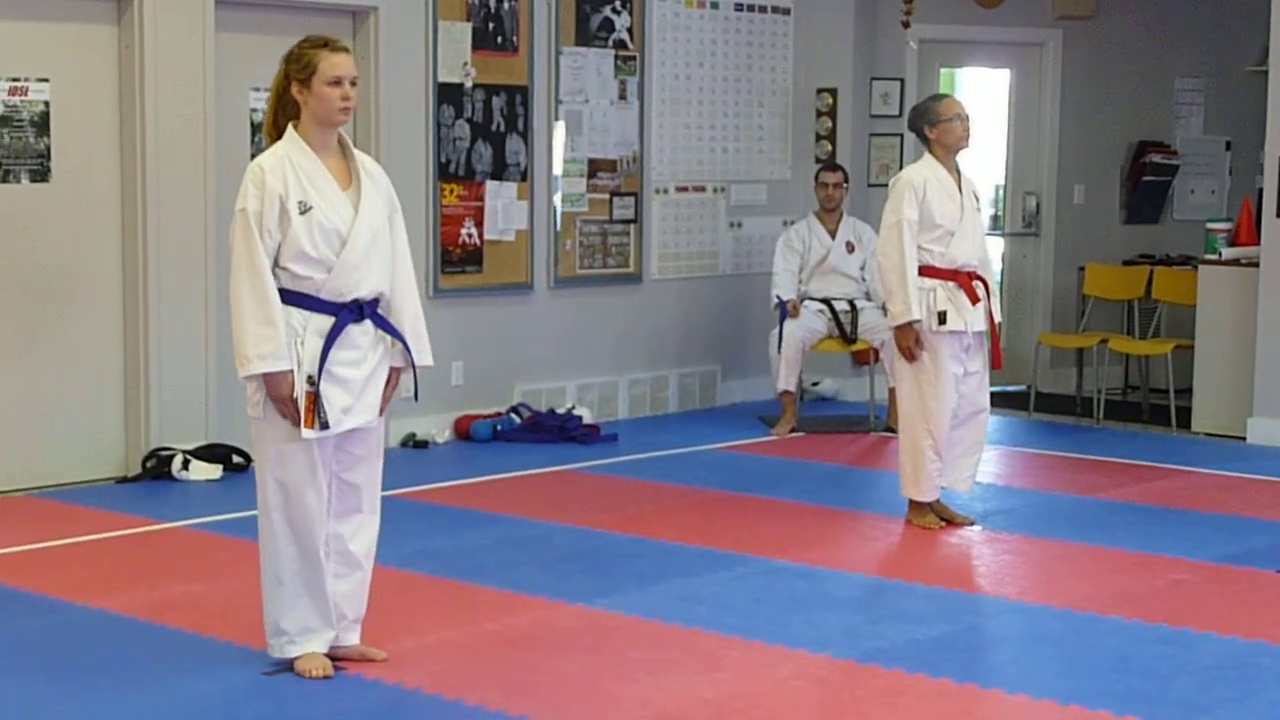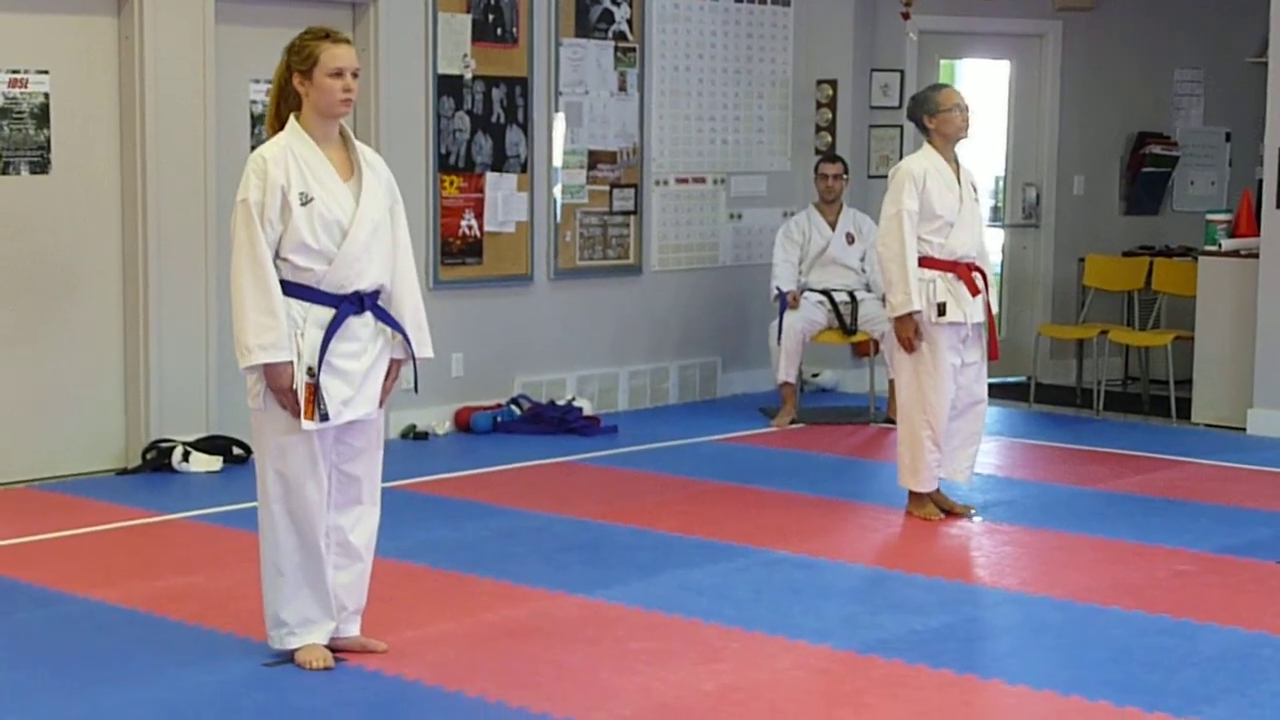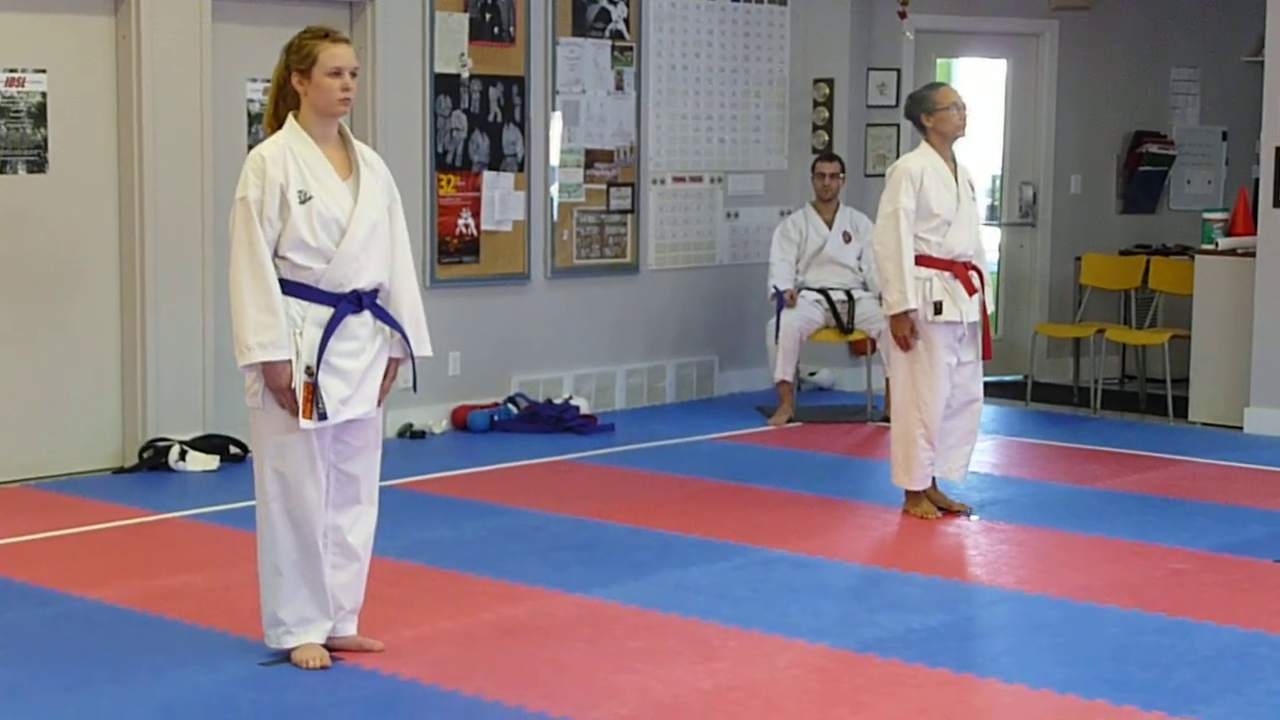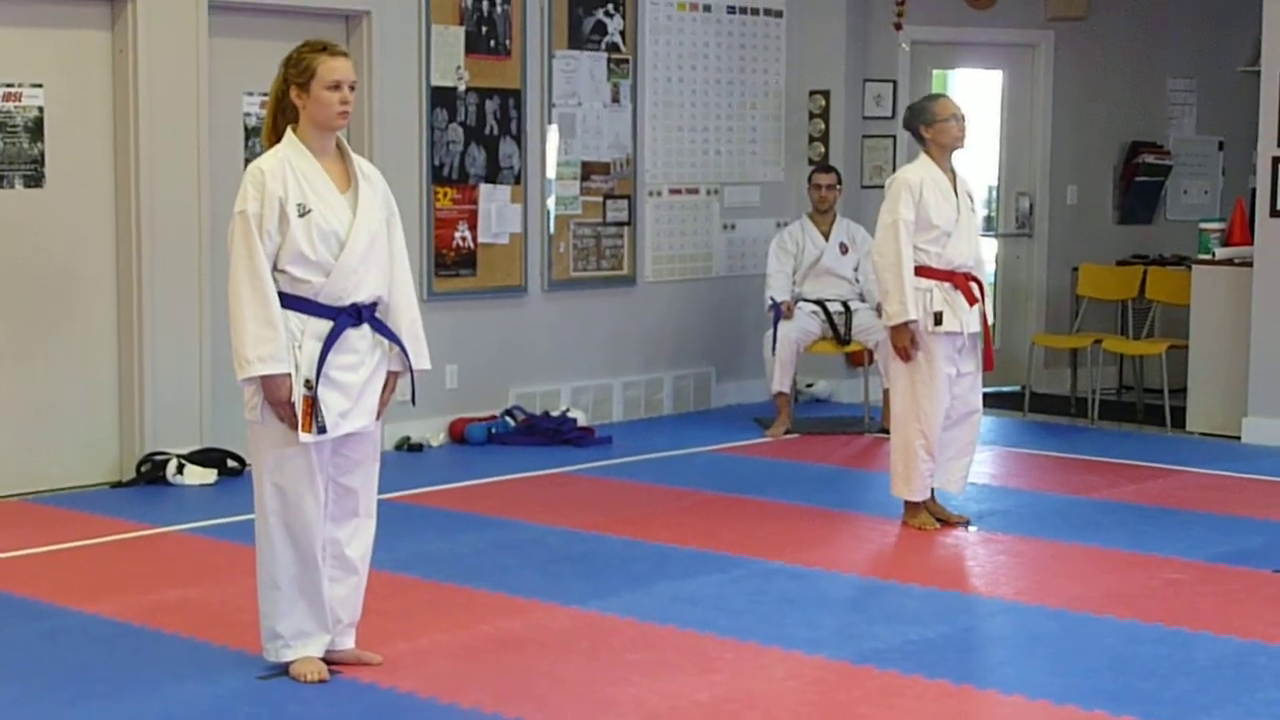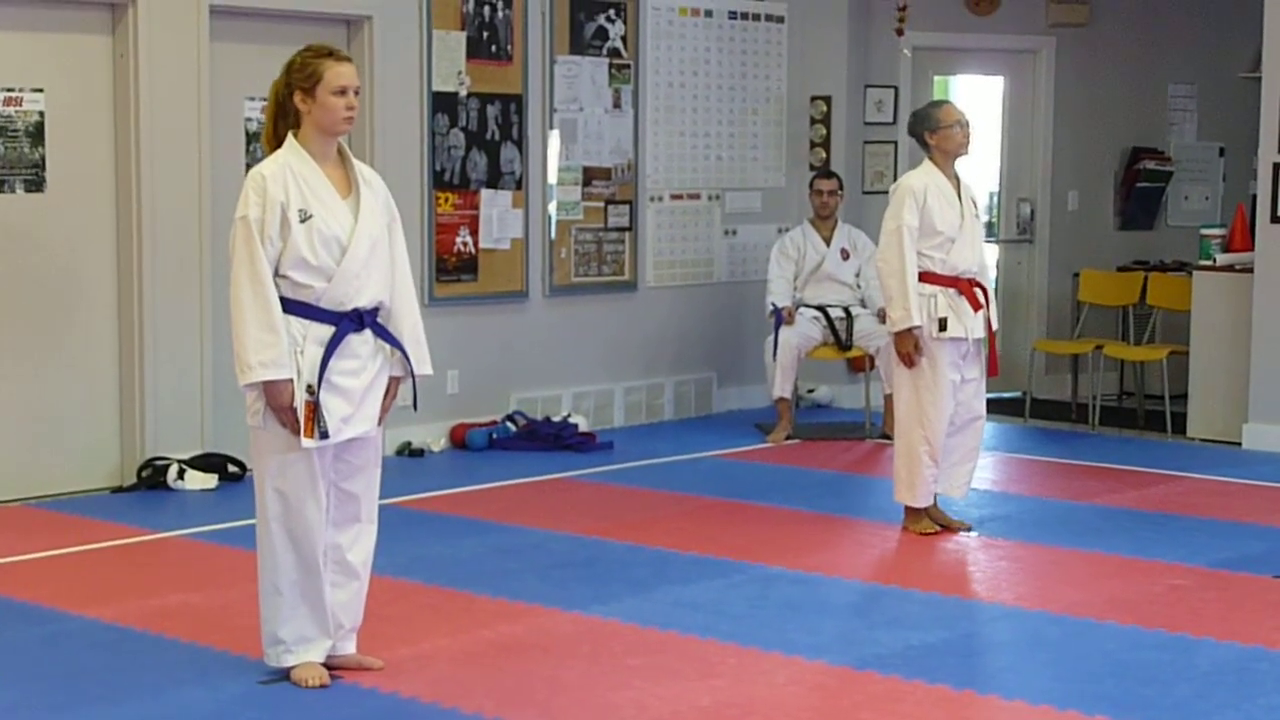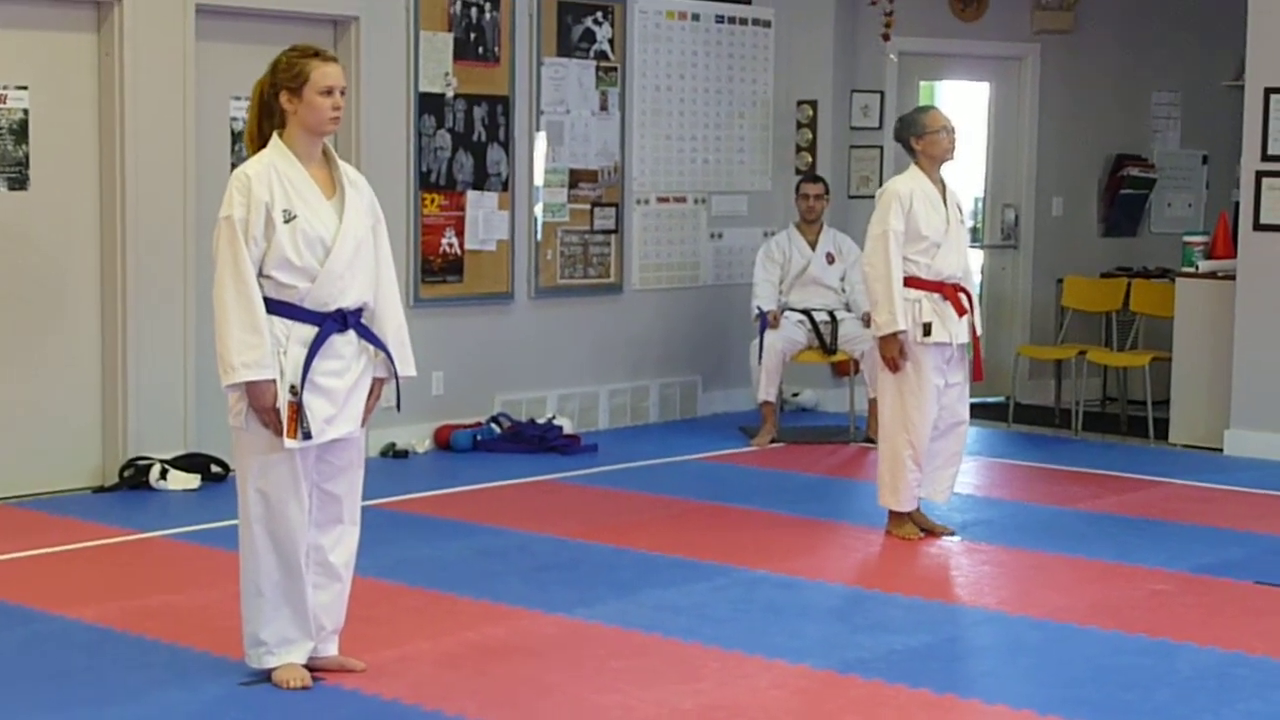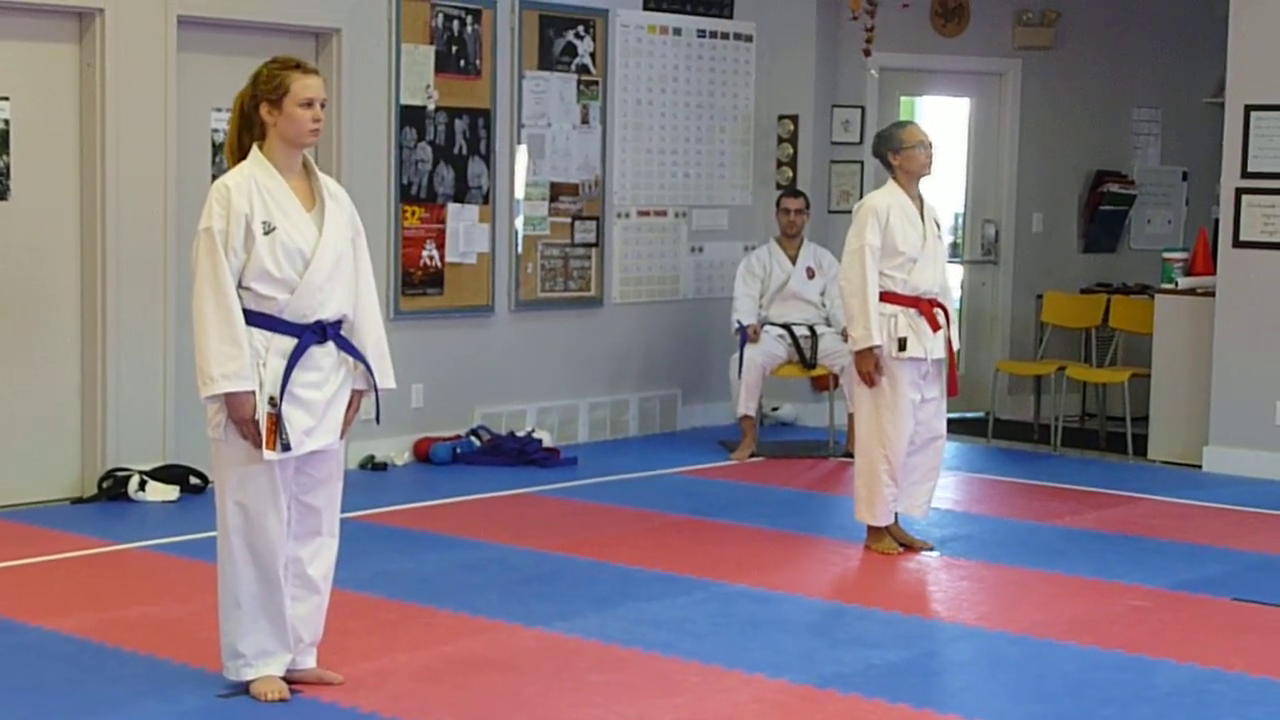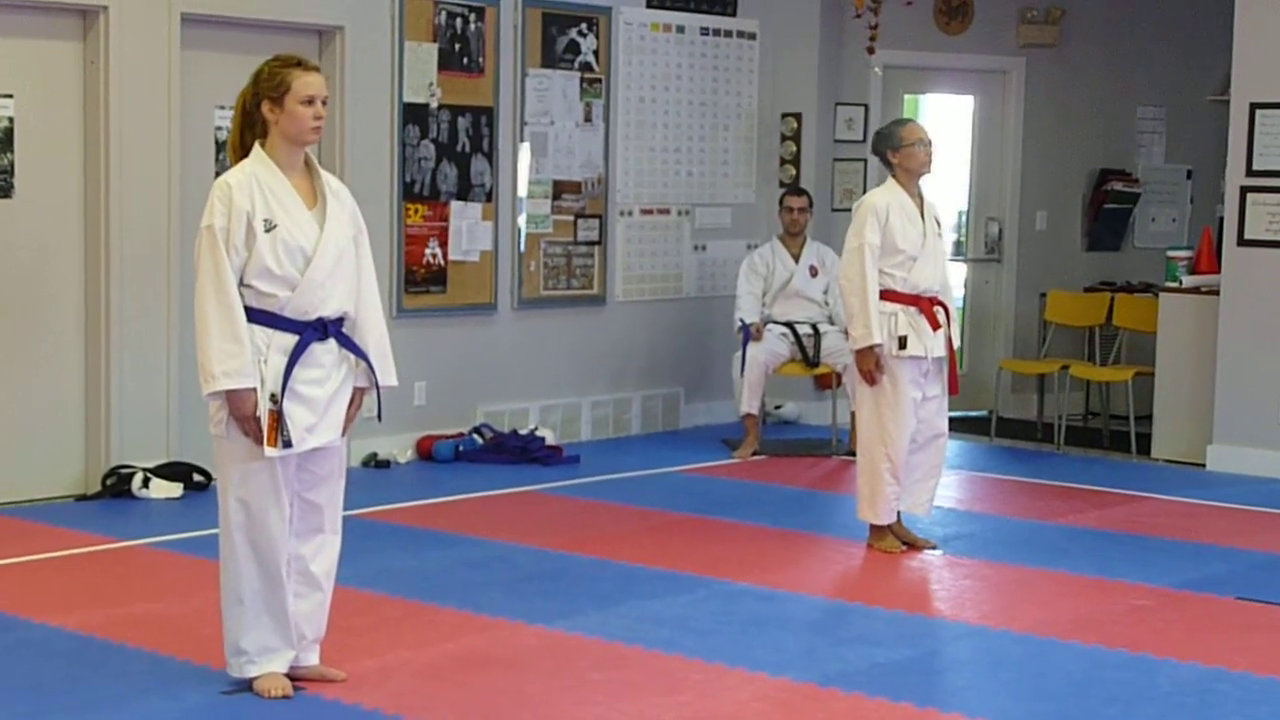
dt=0.3s
person 1, frame 1
left shoulder: (371, 174)
right shoulder: (270, 173)
left elbow: (395, 266)
right elbow: (253, 275)
left wrist: (395, 354)
right wrist: (273, 367)
left hip: (361, 351)
right hip: (300, 348)
left knee: (355, 497)
right knee: (299, 497)
left ankle: (340, 628)
right ankle: (300, 636)
person 1, frame 2
left shoulder: (372, 166)
right shoulder: (272, 164)
left elbow: (395, 259)
right elbow: (254, 267)
left wrist: (396, 346)
right wrist: (272, 358)
left hip: (361, 342)
right hip: (300, 341)
left knee: (355, 489)
right knee: (298, 489)
left ankle: (340, 621)
right ankle: (300, 628)
person 1, frame 3
left shoulder: (370, 165)
right shoulder: (270, 162)
left elbow: (394, 256)
right elbow: (253, 264)
left wrist: (395, 344)
right wrist: (271, 356)
left hip: (359, 341)
right hip: (299, 339)
left knee: (352, 487)
right knee: (296, 488)
left ankle: (337, 619)
right ankle: (297, 627)
person 1, frame 4
left shoulder: (368, 178)
right shoulder: (268, 176)
left elbow: (393, 270)
right elbow: (252, 278)
left wrist: (394, 358)
right wrist: (270, 367)
left hip: (358, 354)
right hip: (297, 352)
left knee: (351, 502)
right knee: (295, 502)
left ankle: (336, 632)
right ankle: (296, 641)
person 1, frame 5
left shoulder: (369, 184)
right shoulder: (270, 182)
left elbow: (394, 275)
right elbow: (254, 283)
left wrist: (395, 362)
right wrist: (273, 374)
left hip: (360, 360)
right hip: (300, 357)
left knee: (353, 506)
right knee: (297, 507)
left ankle: (338, 637)
right ankle: (298, 645)
person 1, frame 6
left shoulder: (354, 184)
right shoulder: (255, 181)
left elbow: (378, 276)
right elbow: (238, 283)
left wrist: (379, 363)
right wrist: (256, 375)
left hip: (343, 361)
right hip: (284, 359)
left knee: (335, 508)
right knee: (280, 508)
left ankle: (319, 639)
right ankle: (279, 647)
person 1, frame 7
left shoulder: (333, 196)
right shoulder: (234, 193)
left elbow: (357, 288)
right elbow: (216, 294)
left wrist: (357, 376)
right wrist: (235, 386)
left hip: (322, 373)
right hip: (262, 371)
left knee: (314, 520)
right knee: (258, 520)
left ankle: (296, 651)
right ankle: (256, 659)
person 1, frame 8
left shoulder: (335, 194)
right shoulder: (237, 190)
left elbow: (359, 286)
right elbow: (218, 293)
left wrist: (360, 372)
right wrist: (236, 383)
left hip: (323, 370)
right hip: (264, 367)
left knee: (316, 517)
right knee: (259, 517)
left ankle: (299, 649)
right ankle: (259, 656)
person 2, frame 1
left shoulder: (967, 183)
right shoulder: (912, 181)
right elbow: (895, 252)
left wrist: (988, 308)
right wrist: (904, 318)
left hip: (969, 306)
right hip: (932, 306)
left knee: (970, 406)
right knee: (930, 406)
left ankle: (937, 497)
right ankle: (919, 502)
person 2, frame 2
left shoulder: (965, 174)
right shoulder: (912, 171)
right elbow: (894, 243)
left wrist: (984, 298)
right wrist: (903, 309)
left hip: (967, 297)
right hip: (931, 297)
left knee: (969, 397)
right knee: (929, 397)
left ankle: (937, 487)
right ankle: (918, 494)
person 2, frame 3
left shoulder: (962, 172)
right shoulder: (910, 169)
right elbow: (891, 241)
left wrist: (980, 297)
right wrist: (900, 307)
left hip: (962, 295)
right hip: (928, 295)
left knee: (964, 395)
right knee: (924, 396)
left ankle: (934, 485)
right ankle: (915, 492)
person 2, frame 4
left shoulder: (961, 184)
right shoulder: (909, 180)
right elbow: (891, 252)
left wrist: (980, 309)
right wrist: (900, 317)
left hip: (963, 307)
right hip: (927, 306)
left knee: (963, 406)
right knee: (923, 406)
left ankle: (931, 497)
right ankle: (913, 503)
person 2, frame 5
left shoulder: (965, 189)
right shoulder: (913, 187)
right elbow: (895, 258)
left wrist: (984, 314)
right wrist: (904, 324)
left hip: (966, 312)
right hip: (931, 311)
left knee: (967, 413)
right knee: (927, 412)
left ankle: (934, 502)
right ankle: (915, 508)
person 2, frame 6
left shoulder: (950, 195)
right shoulder: (899, 191)
right elbow: (880, 262)
left wrist: (968, 319)
right wrist: (889, 328)
left hip: (951, 318)
right hip: (916, 317)
left knee: (949, 417)
right knee: (910, 417)
left ankle: (916, 507)
right ankle: (898, 513)
person 2, frame 7
left shoulder: (928, 210)
right shoulder: (876, 206)
right elbow: (857, 277)
left wrist: (945, 335)
right wrist: (865, 343)
left hip: (928, 333)
right hip: (892, 331)
left knee: (927, 433)
right knee: (888, 432)
left ankle: (895, 521)
right ankle: (876, 527)
person 2, frame 8
left shoulder: (929, 208)
right shoulder: (876, 205)
right elbow: (857, 276)
left wrist: (946, 332)
right wrist: (866, 341)
left hip: (929, 331)
right hip: (893, 330)
left knee: (929, 430)
right knee: (889, 430)
left ankle: (898, 520)
right ankle: (879, 526)
person 3, frame 1
left shoulder: (863, 233)
right shoulder: (796, 234)
left elbow: (876, 275)
right elbow: (784, 273)
right wrist: (789, 299)
left hip: (857, 307)
right hip: (814, 308)
left knee: (896, 332)
right knee: (786, 335)
left ankle: (896, 412)
right ankle: (788, 414)
person 3, frame 2
left shoulder: (863, 224)
right shoulder: (796, 225)
left elbow: (877, 266)
right elbow: (784, 264)
right wrist: (788, 290)
left hip: (857, 299)
right hip: (814, 299)
right knee: (786, 326)
left ankle: (895, 404)
right ankle: (788, 405)
person 3, frame 3
left shoulder: (860, 223)
right shoulder: (793, 224)
left elbow: (873, 265)
right elbow: (781, 264)
right wrist: (785, 289)
left hip: (854, 297)
right hip: (811, 298)
right knee: (783, 325)
left ankle: (893, 402)
right ankle: (786, 403)
person 3, frame 4
left shoulder: (856, 234)
right shoulder: (790, 236)
left elbow: (870, 276)
right elbow: (778, 275)
right wrist: (782, 300)
left hip: (850, 308)
right hip: (808, 309)
left knee: (891, 333)
right knee: (781, 336)
left ankle: (890, 413)
right ankle: (783, 415)
person 3, frame 5
left shoulder: (858, 240)
right shoulder: (791, 241)
left elbow: (872, 281)
right elbow: (779, 281)
left wrist: (883, 307)
right wrist: (784, 306)
left hip: (852, 314)
right hip: (809, 315)
left knee: (892, 338)
right knee: (783, 341)
left ankle: (891, 419)
right ankle: (784, 420)
person 3, frame 6
left shoulder: (843, 244)
right shoulder: (777, 245)
left elbow: (857, 286)
right elbow: (764, 285)
left wrist: (867, 311)
right wrist: (769, 310)
left hip: (836, 318)
right hip: (794, 318)
left knee: (876, 342)
right knee: (768, 344)
left ankle: (874, 424)
right ankle: (769, 424)
person 3, frame 7
left shoulder: (823, 259)
right shoulder: (757, 259)
left elbow: (836, 300)
right elbow: (745, 299)
left wrist: (848, 327)
right wrist: (749, 324)
left hip: (817, 333)
right hip: (774, 333)
left knee: (856, 357)
right knee: (748, 359)
left ankle: (854, 437)
right ankle: (749, 438)
person 3, frame 8
left shoulder: (826, 257)
right shoulder: (760, 257)
left elbow: (840, 299)
right elbow: (748, 297)
right wrist: (752, 322)
left hip: (819, 331)
right hip: (778, 331)
right knee: (751, 357)
left ankle: (858, 436)
right ankle: (751, 436)
